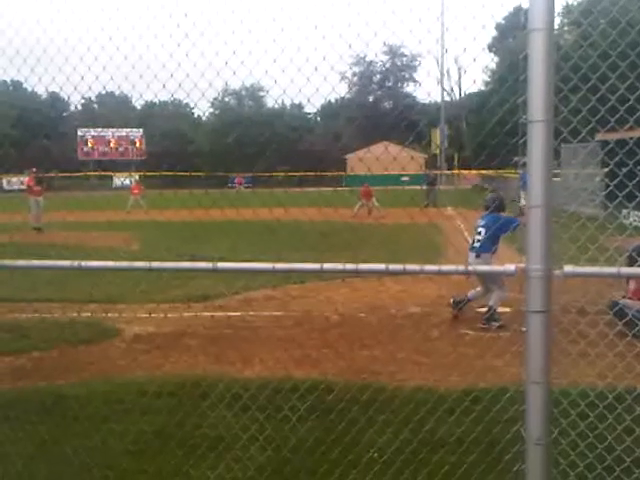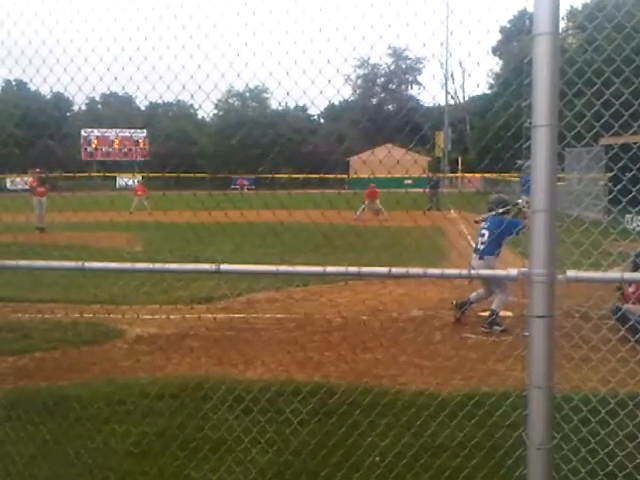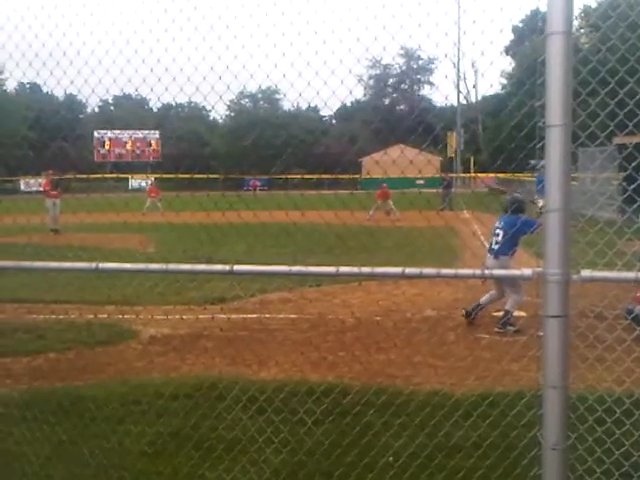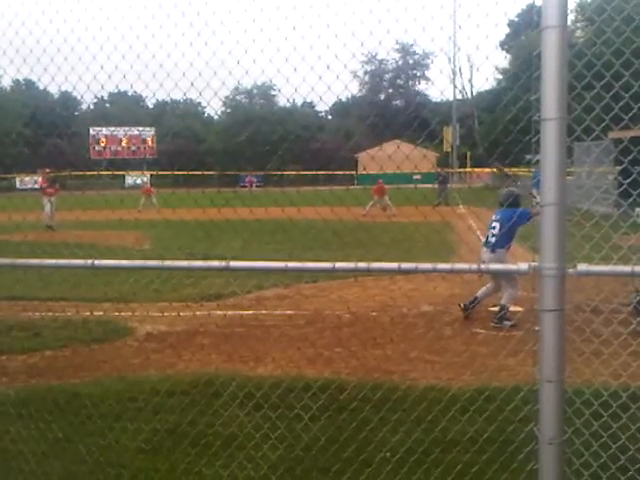
dt=0.7s
person 1, frame 1
left shoulder: (484, 218)
right shoulder: (497, 219)
left elbow: (509, 221)
right elbow: (521, 222)
left hip: (473, 258)
right hip: (482, 259)
left knee: (486, 287)
right knee: (499, 288)
left ankle: (458, 303)
right ankle: (488, 318)
person 1, frame 2
left shoulder: (488, 220)
right shoulder: (501, 222)
right elbow: (526, 223)
left wrist: (518, 211)
right wrist: (524, 212)
left hip: (476, 260)
right hip: (486, 262)
left knee: (489, 289)
right knee: (502, 292)
left ankle: (461, 306)
right ankle: (490, 323)
person 1, frame 3
left shoulder: (503, 219)
right shoulder: (517, 221)
left elbow: (526, 223)
right elbow: (539, 224)
left hip: (491, 259)
right hip: (501, 261)
left knee: (499, 291)
right knee: (516, 292)
left ankle: (471, 312)
right ankle: (503, 323)
person 1, frame 4
left shoulder: (499, 213)
right shoulder: (514, 213)
right elbow: (535, 212)
left hip: (486, 253)
right hip: (497, 255)
left knee: (496, 283)
right knee: (512, 285)
left ankle: (468, 305)
right ankle: (499, 318)
